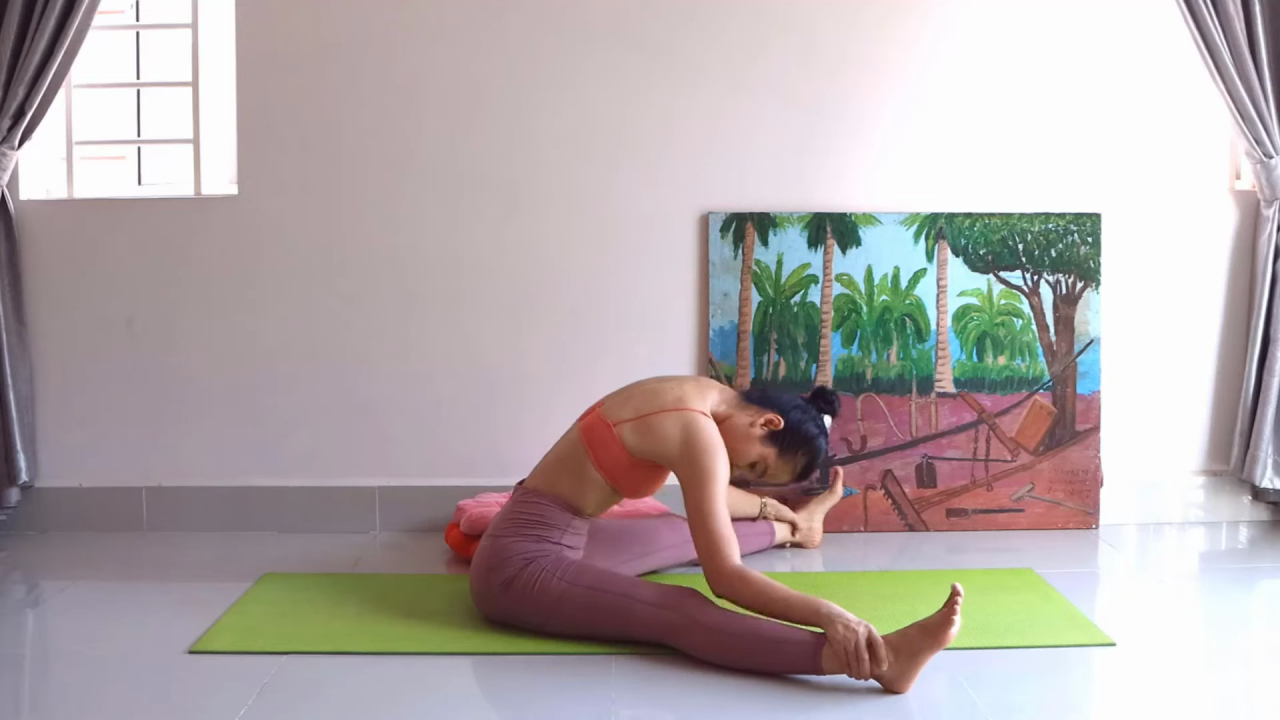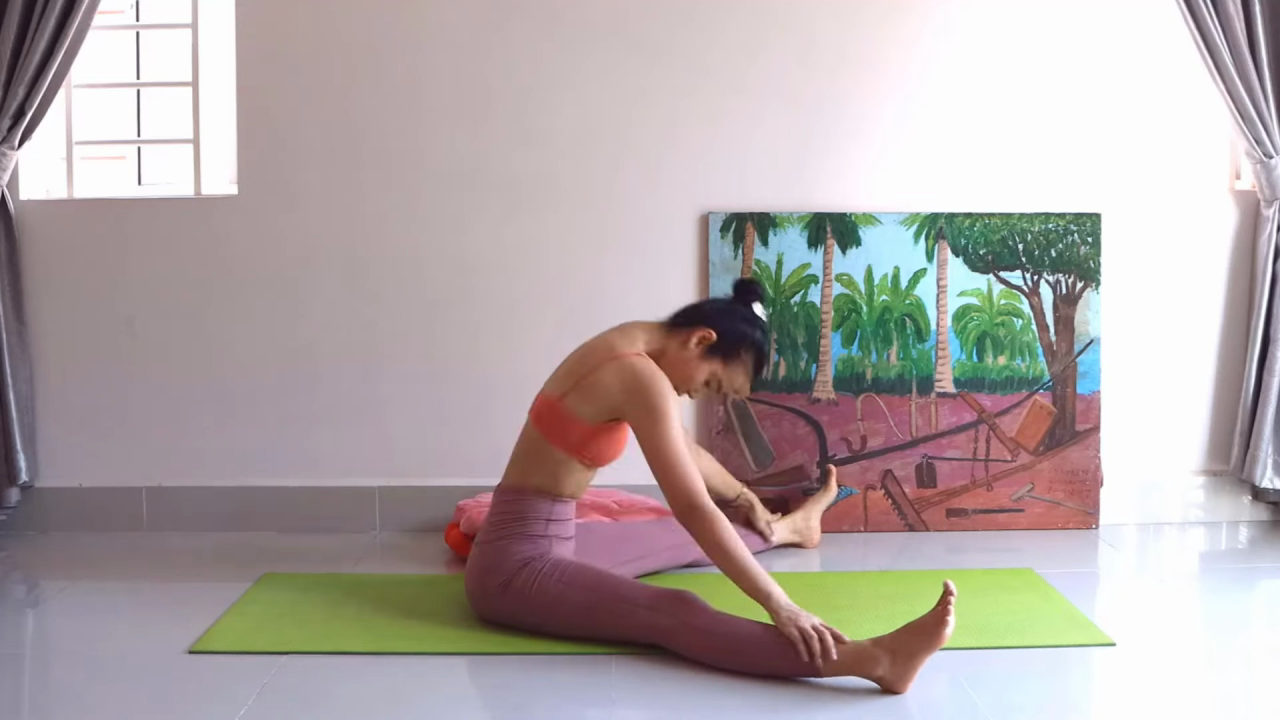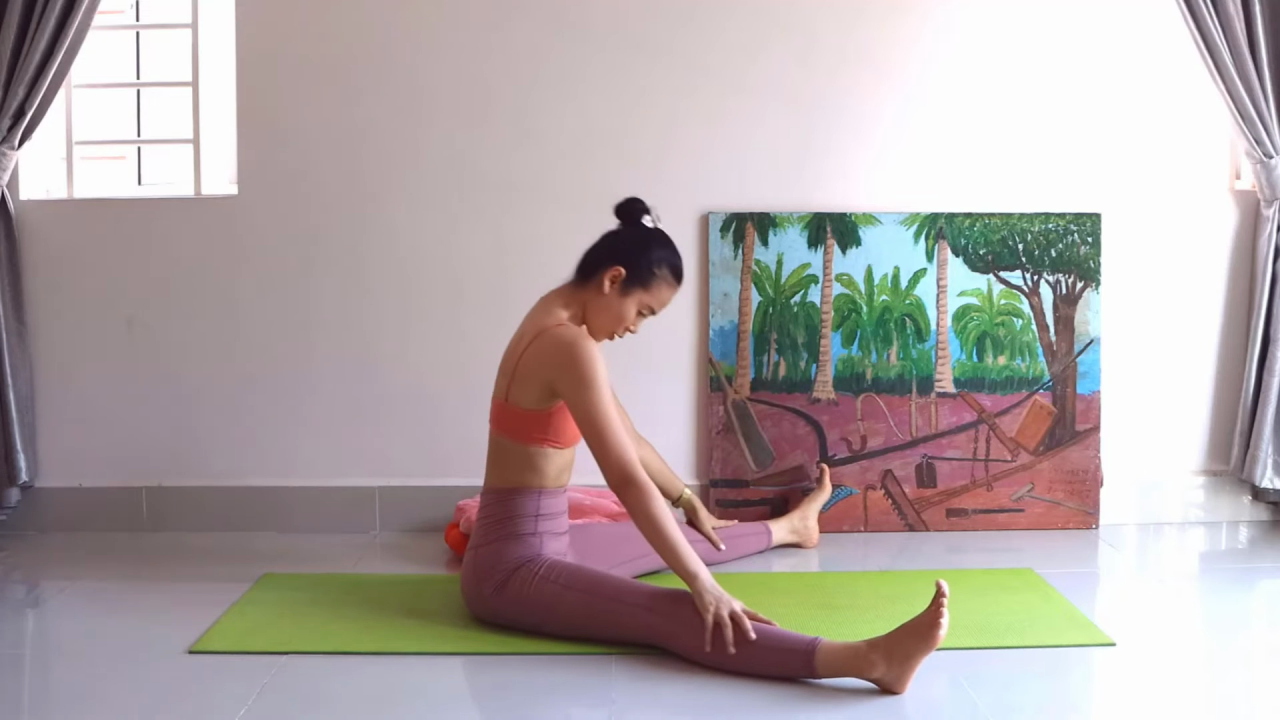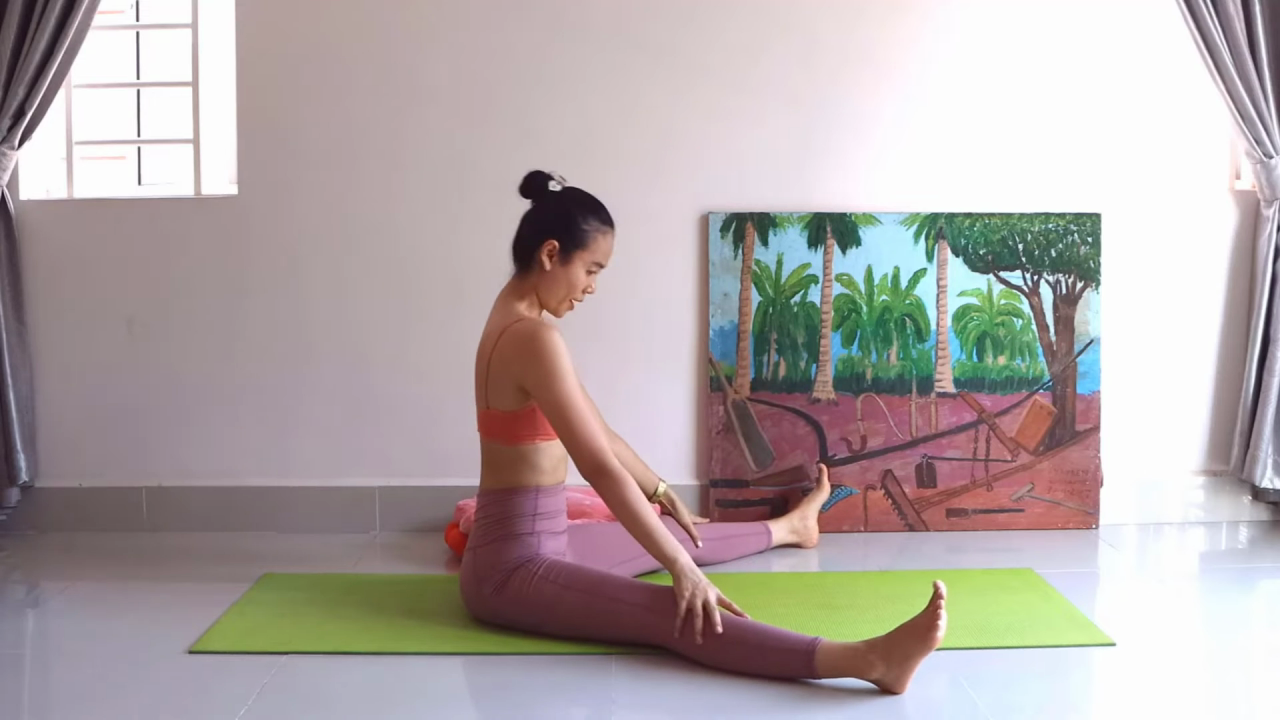
dt=0.4s
person 1, frame 1
left shoulder: (701, 397)
right shoulder: (700, 434)
left elbow: (707, 496)
right elbow: (724, 576)
left wrist: (766, 507)
right wrist: (828, 615)
left hip: (551, 541)
right hip: (519, 565)
left knee: (690, 531)
right knee: (679, 612)
left ankle: (788, 529)
right ankle: (879, 659)
person 1, frame 2
left shoulder: (633, 346)
right shoulder: (642, 379)
left elbow: (682, 449)
right elbow: (696, 510)
left wrist: (745, 500)
right wrist: (780, 606)
left hip: (548, 541)
right hip: (516, 565)
left knee: (675, 537)
right knee: (674, 614)
left ankle: (789, 527)
right ankle: (869, 658)
person 1, frame 3
left shoulder: (557, 321)
right shoulder: (569, 347)
left elbow: (625, 437)
right elbow: (627, 479)
left wrist: (688, 501)
right wrist: (703, 584)
left hip: (544, 542)
right hip: (513, 567)
left knee: (674, 536)
right knee: (672, 614)
left ankle: (787, 527)
right ankle: (867, 660)
person 1, frame 4
left shoulder: (518, 320)
right shoulder: (533, 338)
left elbow: (599, 434)
right elbow: (600, 468)
left wrist: (665, 497)
right wrist: (682, 569)
left hip: (541, 541)
right hip: (512, 567)
left knee: (673, 533)
right knee: (673, 613)
left ankle: (787, 528)
right ankle: (868, 660)
